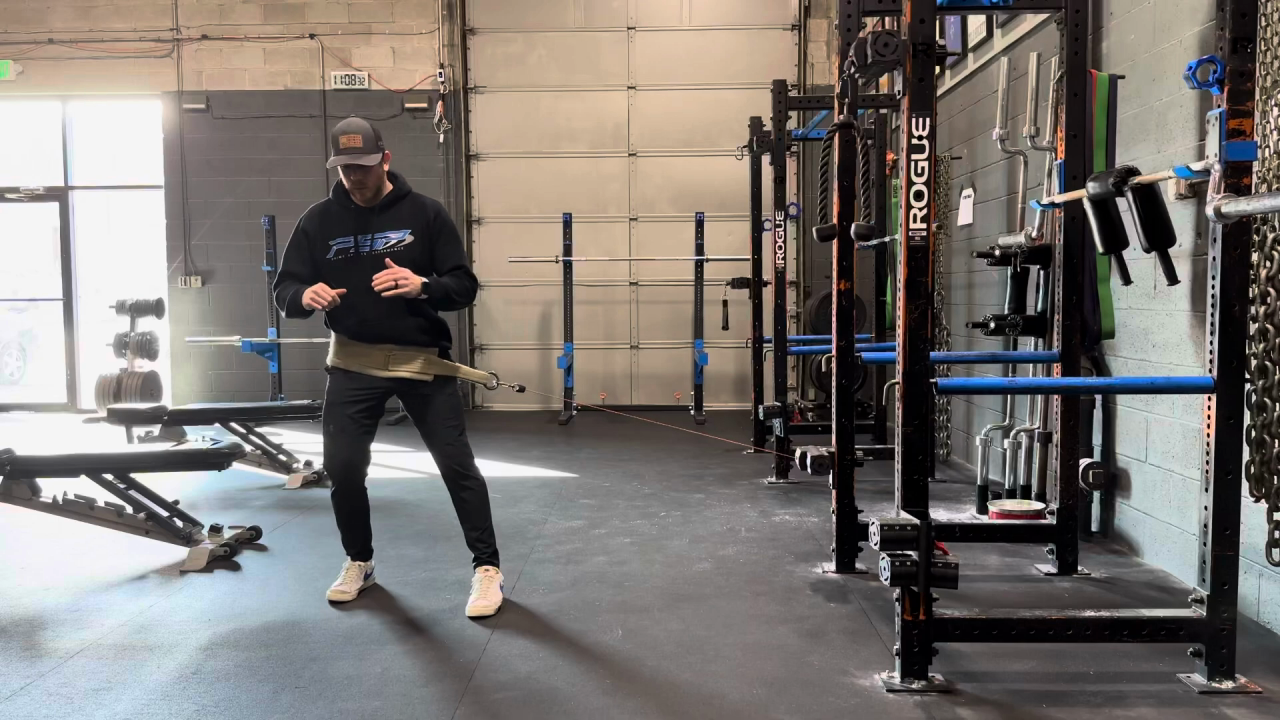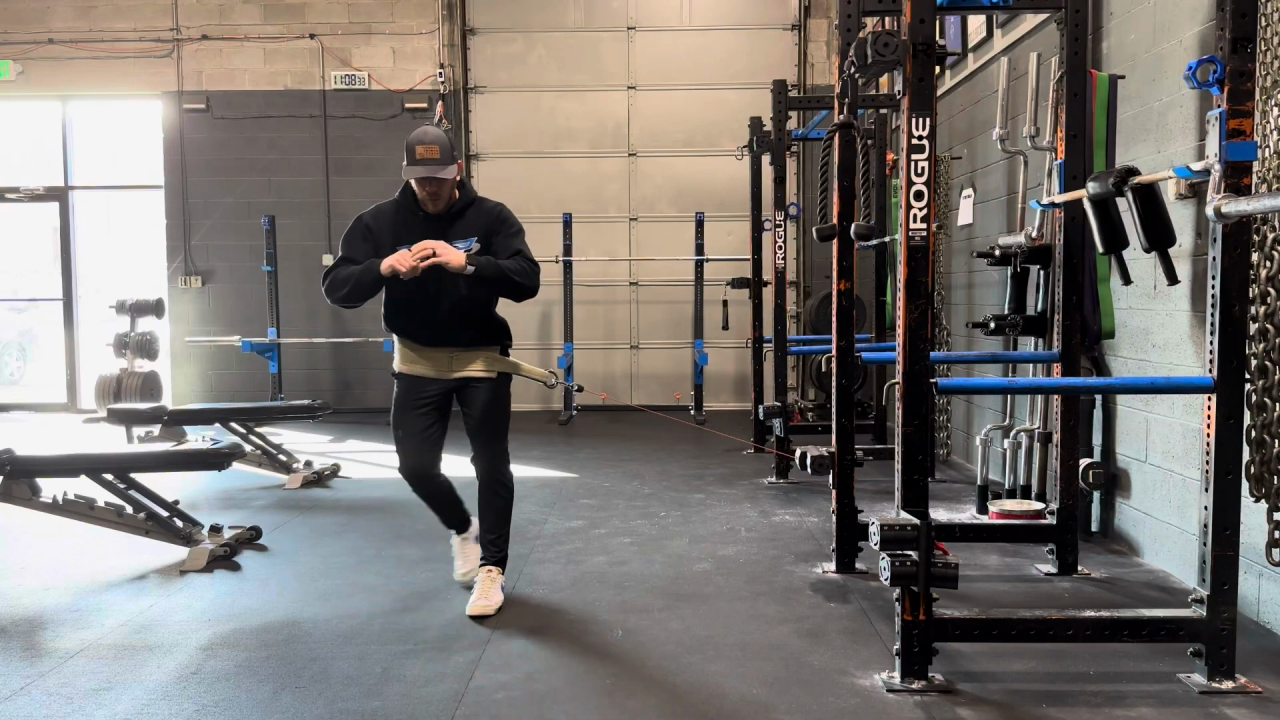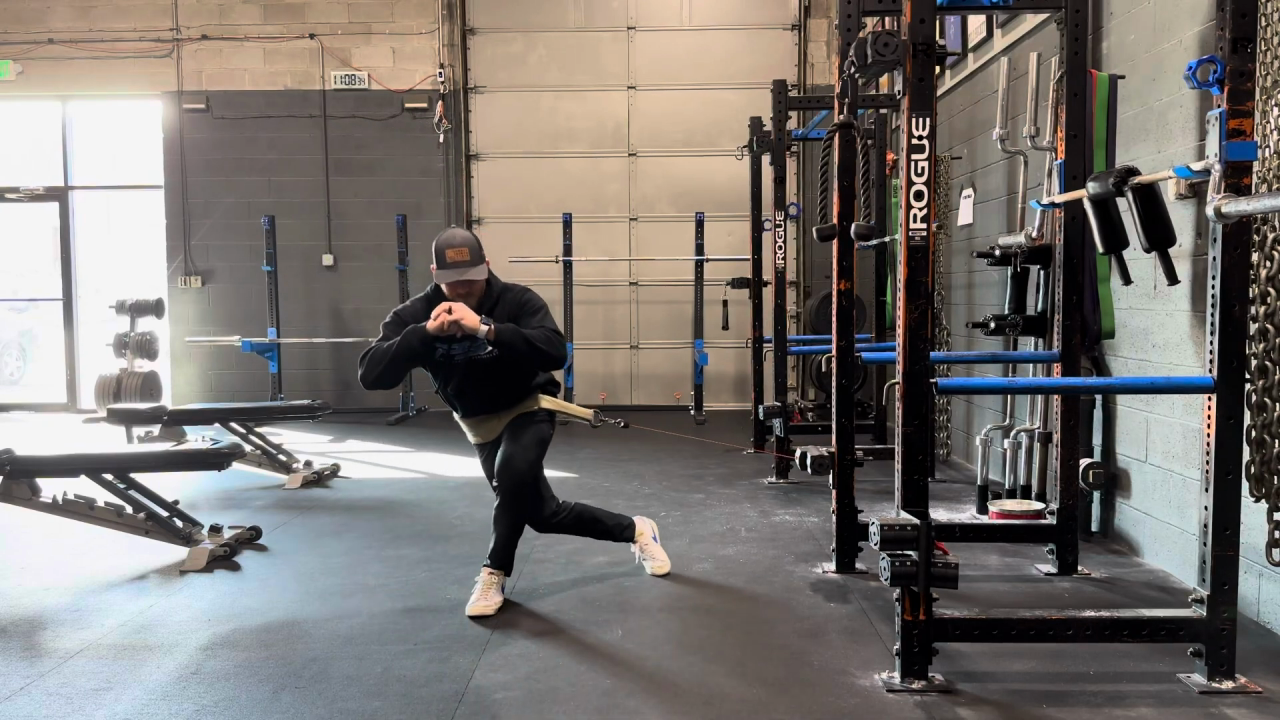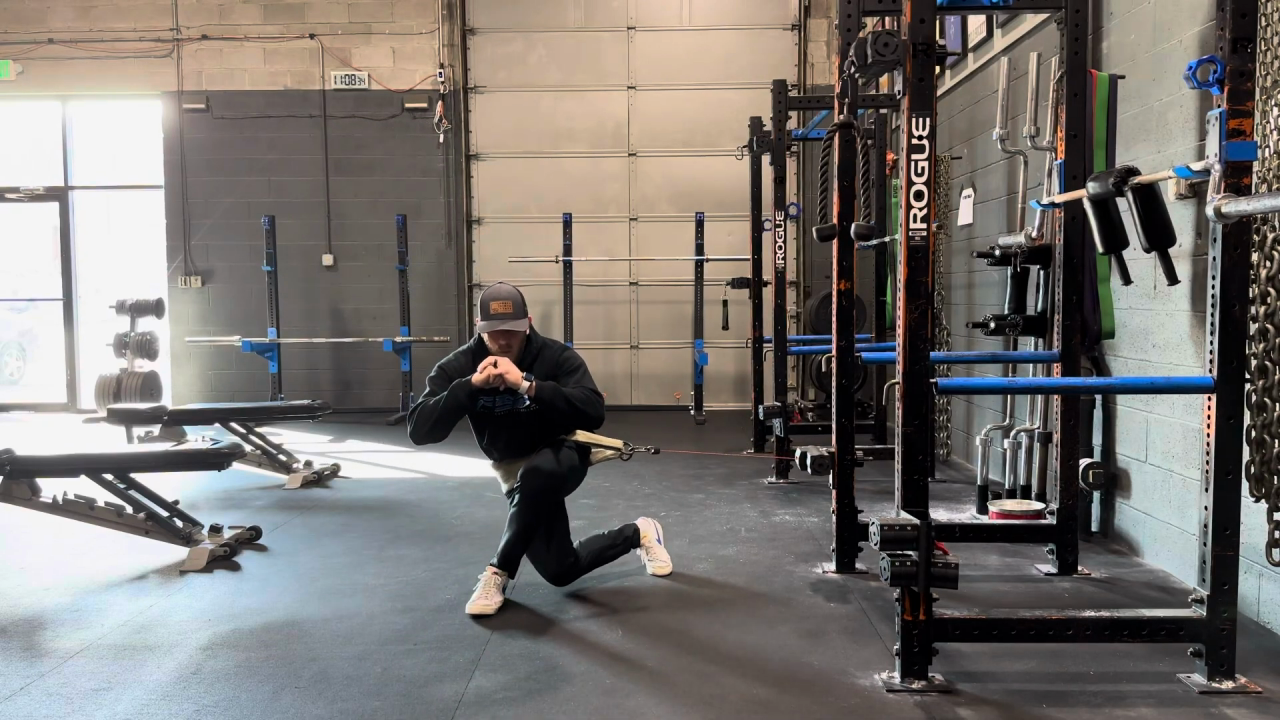
dt=0.7s
person 1, frame 1
left shoulder: (425, 213)
right shoulder: (318, 221)
left elbow: (464, 287)
right elbow: (283, 290)
left wrist: (421, 287)
right wrist: (305, 296)
left hip: (422, 359)
right hip: (353, 361)
left knee: (457, 464)
right knee: (342, 469)
left ankle: (487, 568)
right ankle: (359, 562)
person 1, frame 2
left shoulder: (491, 216)
right shoulder: (379, 222)
left elbow: (527, 281)
right elbow: (336, 288)
left wrist: (466, 263)
right wrist: (383, 267)
left hip: (480, 356)
right hip: (417, 360)
left knee: (490, 463)
right knee: (416, 467)
left ankle: (492, 569)
right ankle: (464, 529)
person 1, frame 3
left shoulder: (517, 300)
right shoulder: (414, 316)
left elbow: (555, 353)
right elbow: (371, 376)
left wrist: (485, 328)
right wrist: (423, 332)
left hip: (527, 407)
right hip: (480, 424)
left knee: (514, 472)
right knee: (542, 513)
left ankle: (494, 575)
right ankle: (634, 530)
person 1, frame 4
left shoulder: (557, 356)
right shoulder: (458, 367)
left elbow: (593, 413)
right elbow: (419, 431)
left wrist: (526, 384)
right wrist: (470, 385)
left hip: (562, 454)
right hip: (514, 472)
left knee: (537, 478)
right knee: (560, 571)
left ankle: (498, 573)
right ankle: (638, 533)
